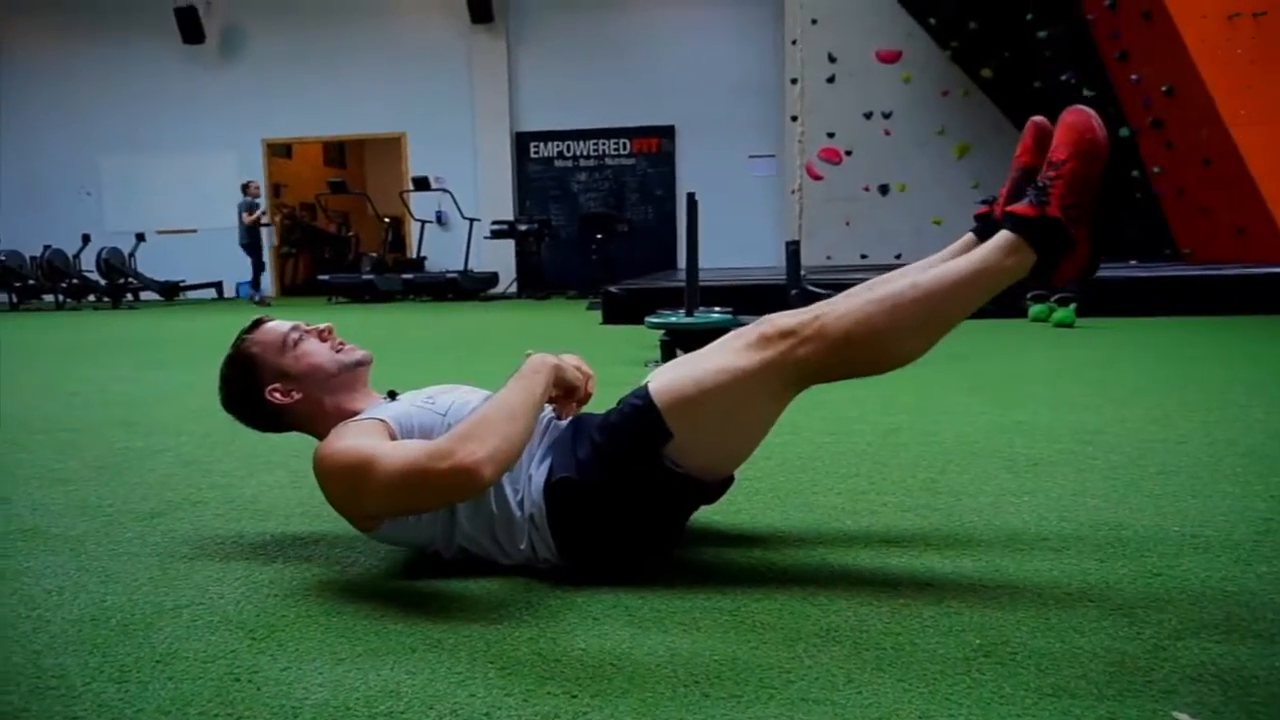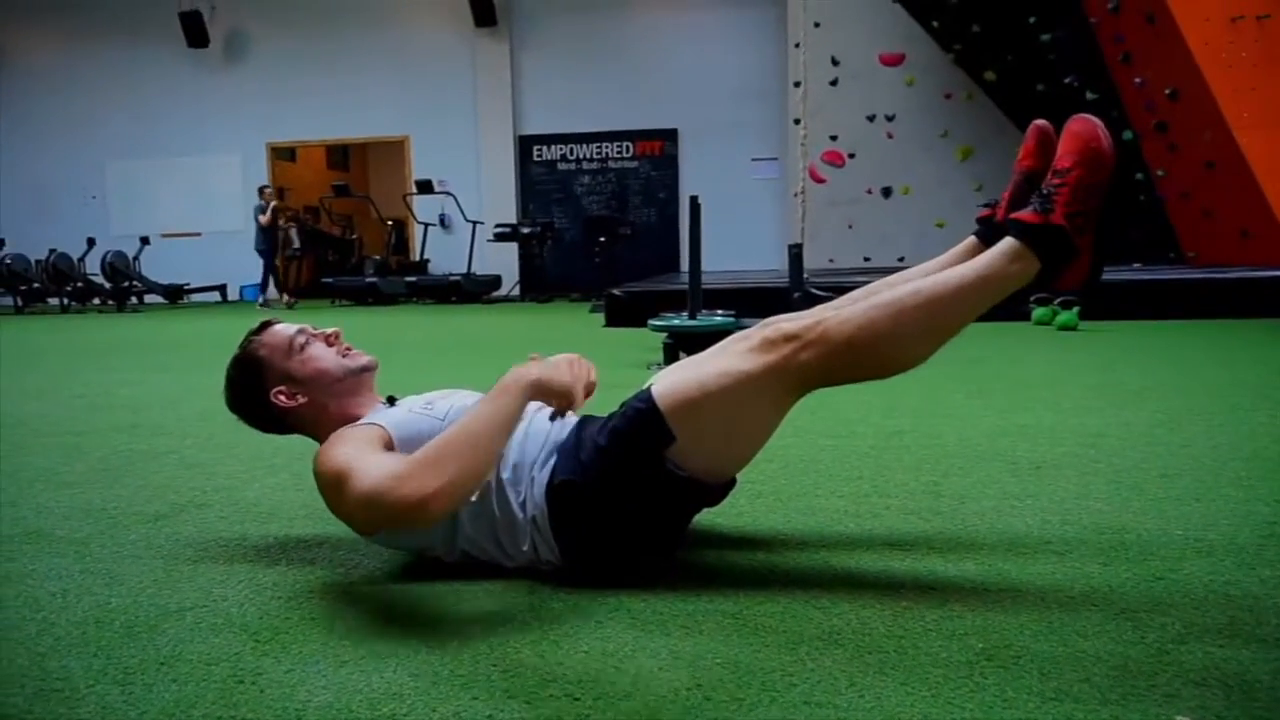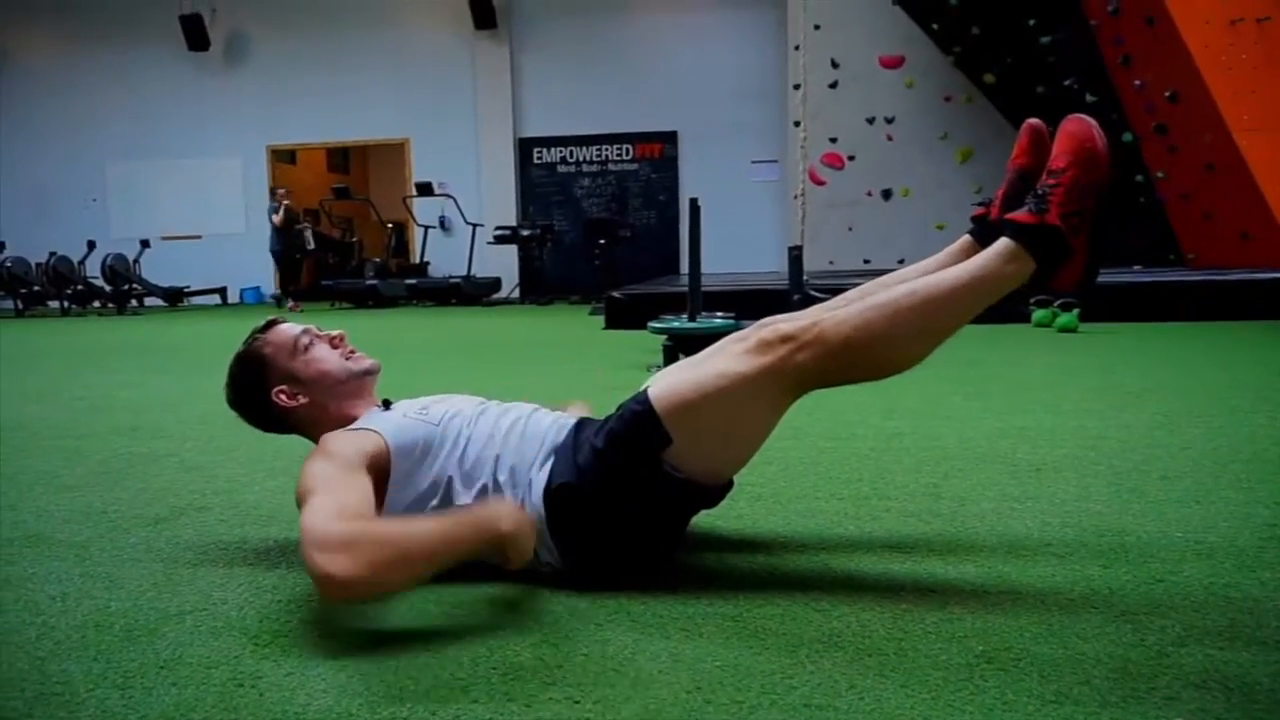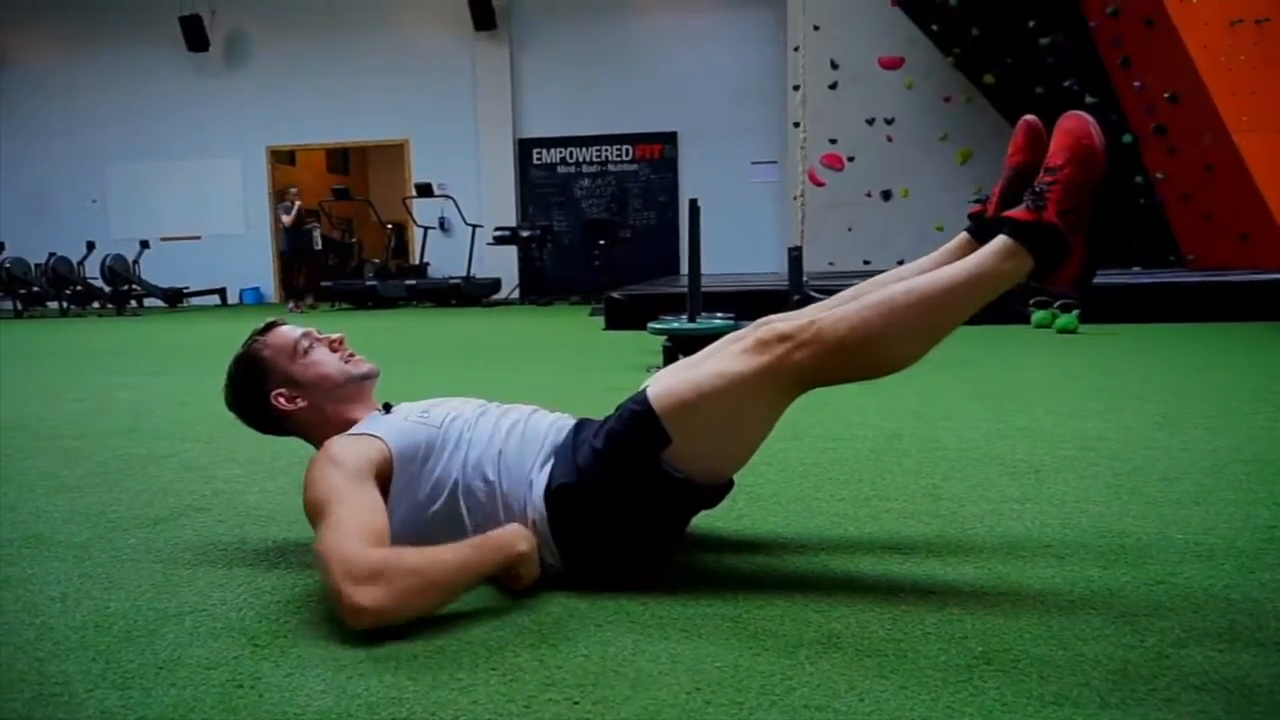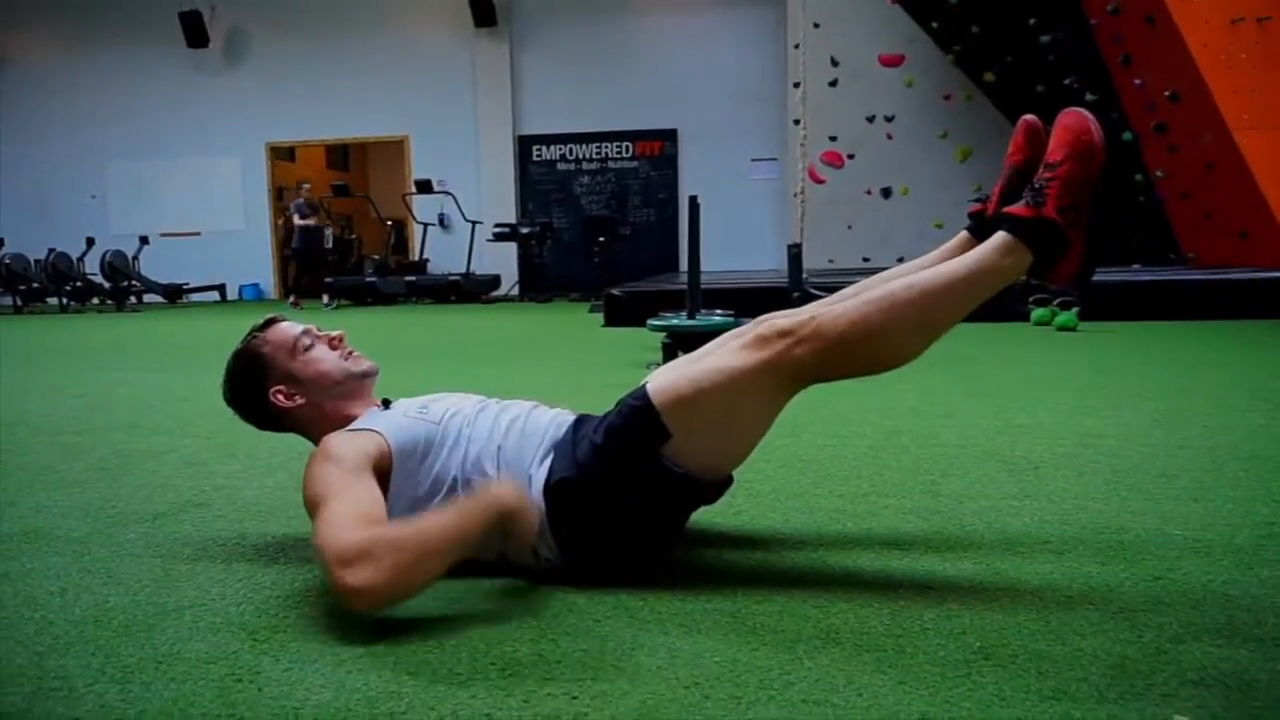
dt=0.2s
person 1, frame 1
left shoulder: (398, 414)
right shoulder: (346, 455)
right elbow: (469, 466)
left wrist: (556, 382)
right wrist: (537, 369)
left hip: (597, 467)
right hip: (590, 499)
left knee: (784, 331)
right knee: (792, 343)
left ankle: (996, 236)
right ankle: (1028, 242)
person 1, frame 2
left shoulder: (400, 417)
right shoulder: (343, 453)
right elbow: (425, 494)
left wrist: (557, 387)
right wrist: (519, 380)
left hip: (599, 468)
right hip: (591, 502)
left knee: (787, 333)
right knee: (794, 347)
left ankle: (997, 240)
right ankle: (1033, 250)
person 1, frame 3
left shoulder: (401, 422)
right shoulder: (339, 457)
right elbow: (337, 563)
left wrist: (562, 422)
right wrist: (487, 523)
left hip: (597, 469)
right hip: (591, 501)
left knee: (785, 332)
right knee: (789, 348)
left ankle: (993, 239)
right ankle: (1029, 250)
person 1, frame 4
left shoulder: (401, 427)
right shoulder: (343, 464)
right elbow: (366, 594)
right wrist: (501, 545)
left hip: (597, 470)
right hip: (591, 504)
left knee: (787, 332)
right knee: (789, 347)
left ankle: (989, 238)
right ankle: (1025, 247)
person 1, frame 5
left shoulder: (400, 422)
right shoulder: (339, 460)
right elbow: (362, 577)
left wrist: (553, 418)
right wrist: (493, 504)
left hip: (594, 462)
right hip: (590, 495)
left knee: (788, 325)
right knee: (786, 341)
left ankle: (990, 234)
right ankle: (1027, 243)
